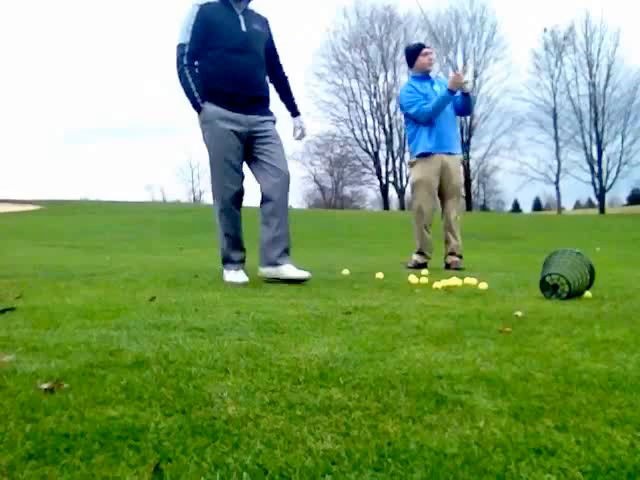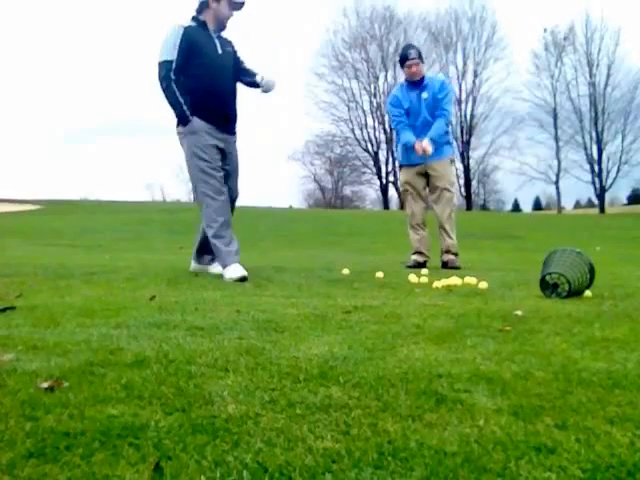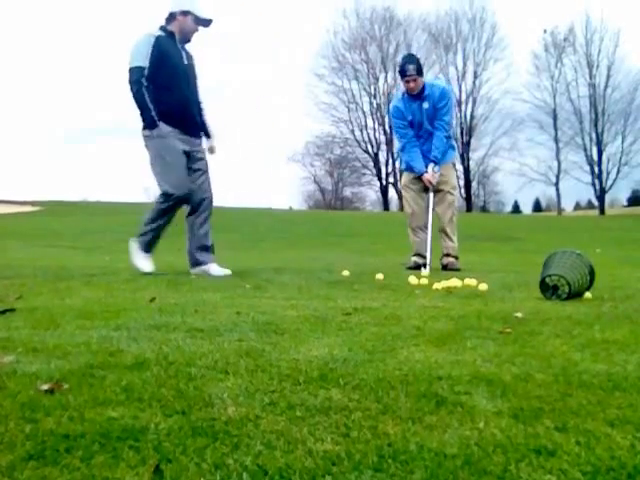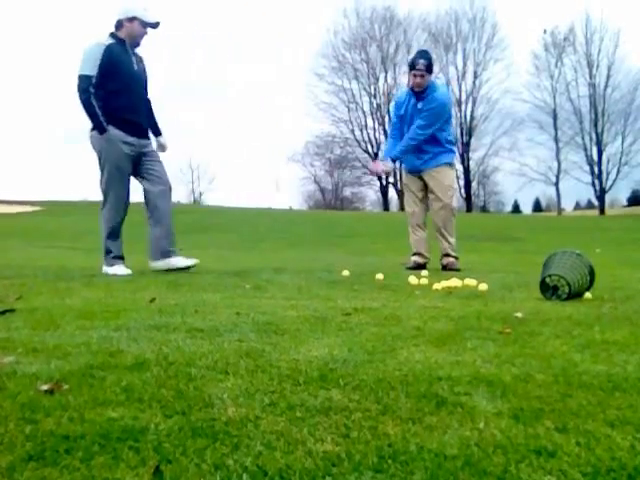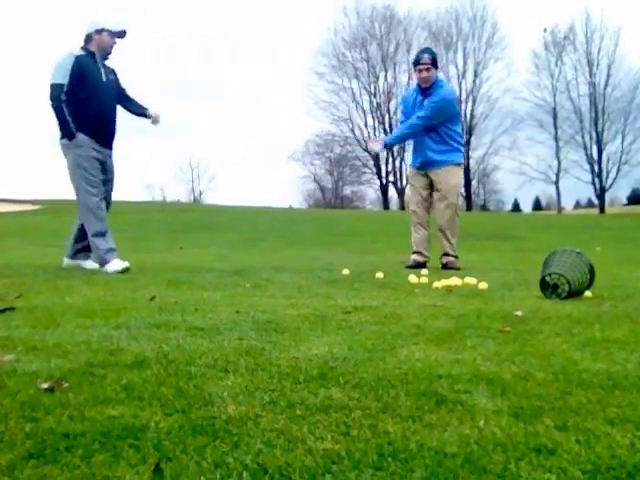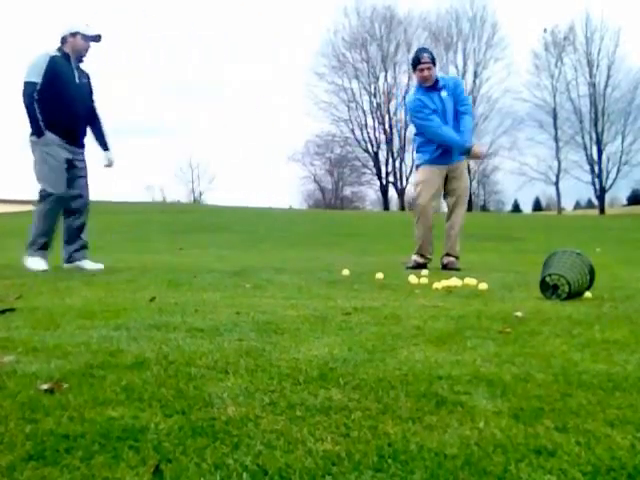
dt=0.4s
person 1, frame 1
left shoulder: (259, 23)
left elbow: (275, 69)
right elbow: (184, 61)
left wrist: (295, 112)
right wrist: (201, 104)
left hip: (260, 117)
right hip: (220, 117)
left knee: (278, 180)
right knee: (229, 191)
left ankle: (275, 261)
right ankle: (232, 263)
person 1, frame 2
left shoulder: (226, 46)
right shoulder: (183, 34)
left elbow: (242, 72)
right elbow: (167, 76)
left wrist: (261, 80)
right wrist: (186, 118)
left hip: (226, 131)
right hip: (198, 129)
left knee: (227, 195)
right knee: (213, 194)
left ankle: (204, 257)
right ankle: (230, 261)
person 1, frame 3
left shoulder: (186, 55)
right shoulder: (151, 42)
right elbow: (138, 82)
left wrist: (208, 134)
right wrist: (154, 124)
left hip: (192, 137)
right hip: (164, 134)
left knee: (202, 197)
right knee: (174, 191)
left ankle: (202, 261)
right ankle: (142, 244)
person 1, frame 4
left shoulder: (137, 59)
right shoulder: (102, 51)
right elbow: (86, 89)
left wrist: (157, 133)
right wrist: (103, 128)
left hip: (142, 140)
right hip: (115, 139)
left knee: (161, 190)
right knee: (116, 199)
left ankle: (164, 254)
right ankle: (112, 259)
person 1, frame 5
left shoulder: (110, 73)
right shoulder: (73, 61)
left elbow: (124, 99)
right elbow: (57, 97)
left wrist: (146, 113)
right wrist: (72, 134)
left hip: (104, 147)
right hip: (81, 144)
left knee: (101, 201)
right knee: (92, 199)
left ankle: (78, 253)
right ankle: (108, 257)
person 1, frame 6
left shoulder: (83, 75)
right shoulder: (47, 62)
left elbow: (91, 114)
right elbow: (30, 95)
left wrist: (105, 147)
right wrist: (41, 132)
left hip: (76, 147)
right hip: (51, 143)
left knee: (78, 202)
right knee: (52, 194)
left ankle: (75, 256)
right ankle: (35, 252)
person 2, frame 1
left shoulder: (442, 82)
right shoulder: (408, 90)
left elbow: (464, 111)
right elbow: (423, 114)
left wrist: (464, 91)
right wrist: (446, 91)
left hip: (451, 153)
right hip: (424, 155)
left knee: (452, 206)
right knee: (422, 207)
left ankle: (453, 255)
right ankle: (421, 254)
person 2, frame 2
left shoulder: (441, 85)
right shoulder: (396, 96)
left elbow: (443, 117)
right elbow: (400, 127)
left wrist: (430, 140)
right wrist: (414, 144)
left hip: (439, 155)
right hip: (410, 160)
left knee: (445, 206)
right knee: (413, 210)
left ankle: (449, 253)
right ankle: (419, 254)
person 2, frame 3
left shoulder: (442, 92)
right shoulder: (397, 107)
left elbow: (443, 130)
right elbow: (407, 142)
left wrist: (433, 163)
right wrist: (422, 171)
left hip: (442, 161)
right hip: (413, 166)
left knee: (447, 210)
right knee: (414, 213)
left ankle: (449, 256)
right ankle: (419, 256)
person 2, frame 4
left shoulder: (440, 98)
right shoulder: (401, 99)
left elbow: (418, 133)
right elbow: (395, 133)
left wrist: (390, 158)
right wrist: (385, 159)
left hip: (439, 161)
right hip: (412, 164)
left knee: (444, 209)
right knee: (414, 212)
left ankle: (449, 256)
right ankle: (419, 256)
person 2, frame 5
left shoulder: (445, 96)
right shoulder: (409, 96)
left elbow: (416, 125)
right elbow: (404, 126)
left wrist: (386, 142)
right wrist: (386, 141)
left hip: (446, 161)
right hip: (419, 162)
left knee: (448, 209)
right knee: (417, 209)
left ankle: (449, 255)
right ankle: (419, 254)
person 2, frame 6
left shoulder: (454, 85)
right shoulder: (415, 101)
left elbow: (465, 115)
right elbow: (436, 130)
left wrist: (467, 145)
right wrist: (468, 147)
left hip: (457, 158)
right hip: (430, 160)
left knee: (457, 209)
right knee: (424, 208)
left ankle: (450, 255)
right ankle: (421, 256)
